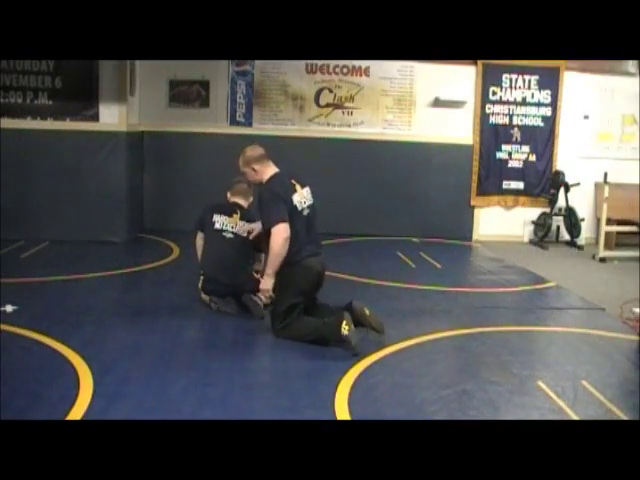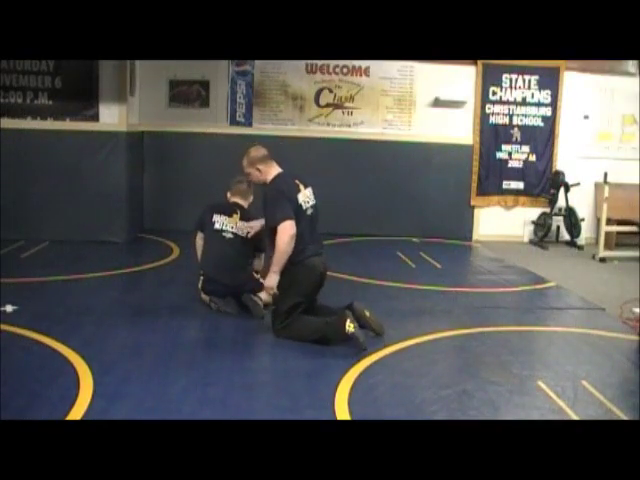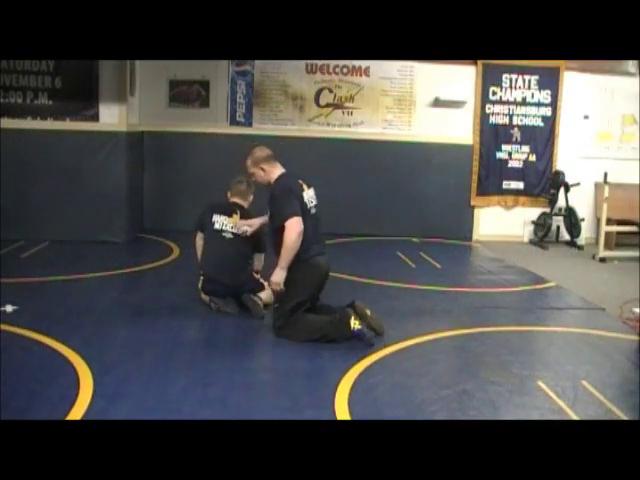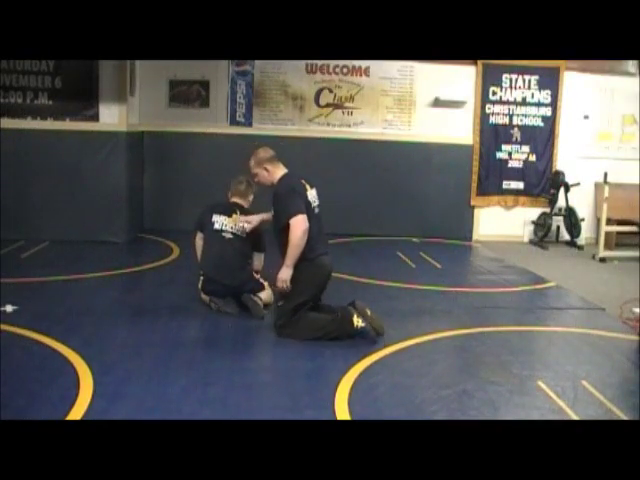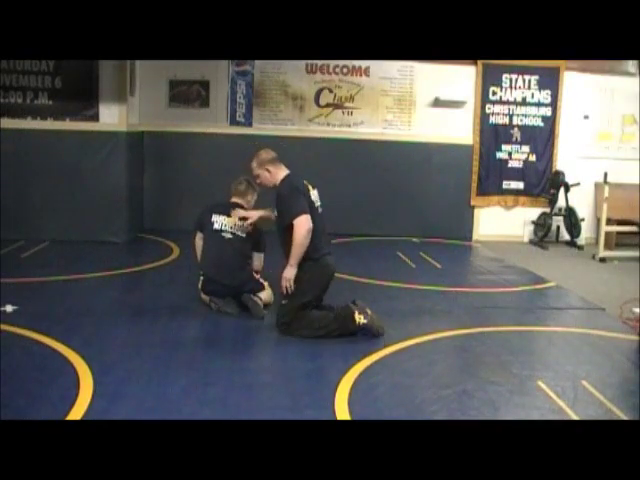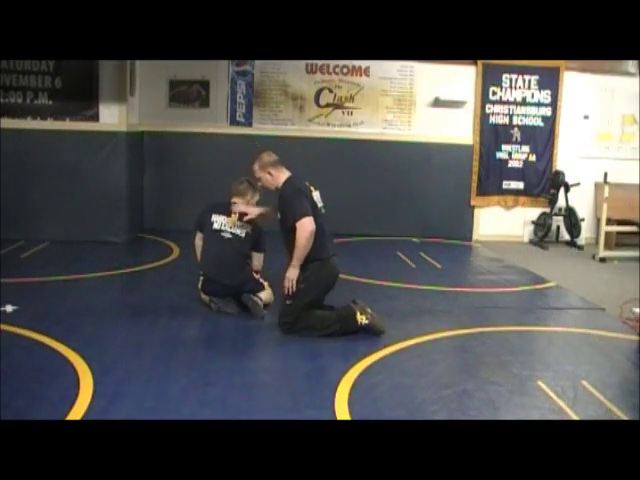
dt=0.1s
person 1, frame 1
left shoulder: (269, 192)
right shoulder: (294, 181)
left elbow: (282, 235)
left wrist: (268, 276)
right wrist: (264, 224)
left hip: (296, 268)
right hip: (315, 261)
left knee: (283, 325)
right knee: (306, 307)
left ankle: (336, 328)
right ankle: (350, 313)
person 1, frame 2
left shoulder: (274, 191)
right shoulder: (296, 181)
left elbow: (287, 232)
left wrist: (273, 273)
right wrist: (264, 223)
left hip: (299, 267)
right hip: (317, 261)
left knee: (284, 325)
right knee: (306, 308)
left ankle: (340, 326)
right ankle: (351, 314)
person 1, frame 3
left shoulder: (280, 189)
right shoulder: (295, 182)
left elbow: (295, 229)
left wrist: (280, 269)
right wrist: (262, 220)
left hip: (303, 266)
right hip: (317, 262)
left knee: (284, 325)
right knee: (306, 308)
left ankle: (344, 324)
right ankle: (352, 313)
person 1, frame 4
left shoulder: (284, 188)
right shoulder: (297, 182)
left elbow: (300, 226)
left wrist: (287, 267)
right wrist: (262, 217)
left hip: (307, 265)
right hip: (320, 261)
left knee: (286, 323)
right knee: (307, 309)
left ankle: (347, 322)
right ankle: (352, 312)
person 1, frame 5
left shoulder: (287, 189)
right shoulder: (296, 183)
left elbow: (304, 226)
left wrist: (291, 266)
right wrist: (261, 214)
left hip: (312, 266)
right hip: (321, 262)
left knee: (286, 322)
right knee: (304, 309)
left ankle: (350, 319)
right ankle: (352, 312)
person 1, frame 6
left shoulder: (290, 191)
right shoulder: (297, 185)
left elbow: (307, 228)
left wrist: (294, 267)
right wrist: (260, 210)
left hip: (316, 266)
right hip: (324, 263)
left knee: (289, 321)
right knee: (307, 309)
left ankle: (352, 318)
right ankle: (352, 312)
person 2, frame 1
left shoulder: (210, 211)
right shoulder: (254, 223)
left elbow: (200, 240)
left hip: (212, 280)
right hip: (242, 282)
left knee: (204, 293)
left ankle: (218, 300)
right ankle: (255, 300)
person 2, frame 2
left shoulder: (210, 211)
right shoulder: (253, 223)
left elbow: (200, 240)
right elbow: (258, 263)
left hip: (212, 280)
right hip: (242, 282)
left knee: (205, 293)
right knee: (267, 295)
left ankle: (218, 300)
right ankle: (255, 299)
person 2, frame 3
left shoulder: (210, 211)
left elbow: (199, 240)
right elbow: (258, 265)
left hip: (212, 280)
right hip: (242, 282)
left knee: (205, 293)
right knee: (267, 294)
left ankle: (217, 300)
right ankle: (255, 300)
person 2, frame 4
left shoulder: (210, 211)
left elbow: (199, 240)
right elbow: (258, 265)
left hip: (212, 281)
right hip: (242, 282)
left knee: (205, 293)
right knee: (267, 294)
left ankle: (218, 300)
right ankle: (255, 299)
person 2, frame 5
left shoulder: (209, 211)
right shoulder: (253, 224)
left elbow: (199, 240)
right elbow: (257, 265)
left hip: (211, 281)
right hip: (242, 282)
left knee: (204, 293)
right knee: (267, 295)
left ankle: (217, 301)
right ankle: (255, 300)
person 2, frame 6
left shoulder: (209, 211)
right shoulder: (254, 224)
left elbow: (199, 240)
right elbow: (257, 265)
left hip: (211, 281)
right hip: (241, 282)
left knee: (204, 293)
right knee: (267, 294)
left ankle: (217, 300)
right ankle: (254, 299)
